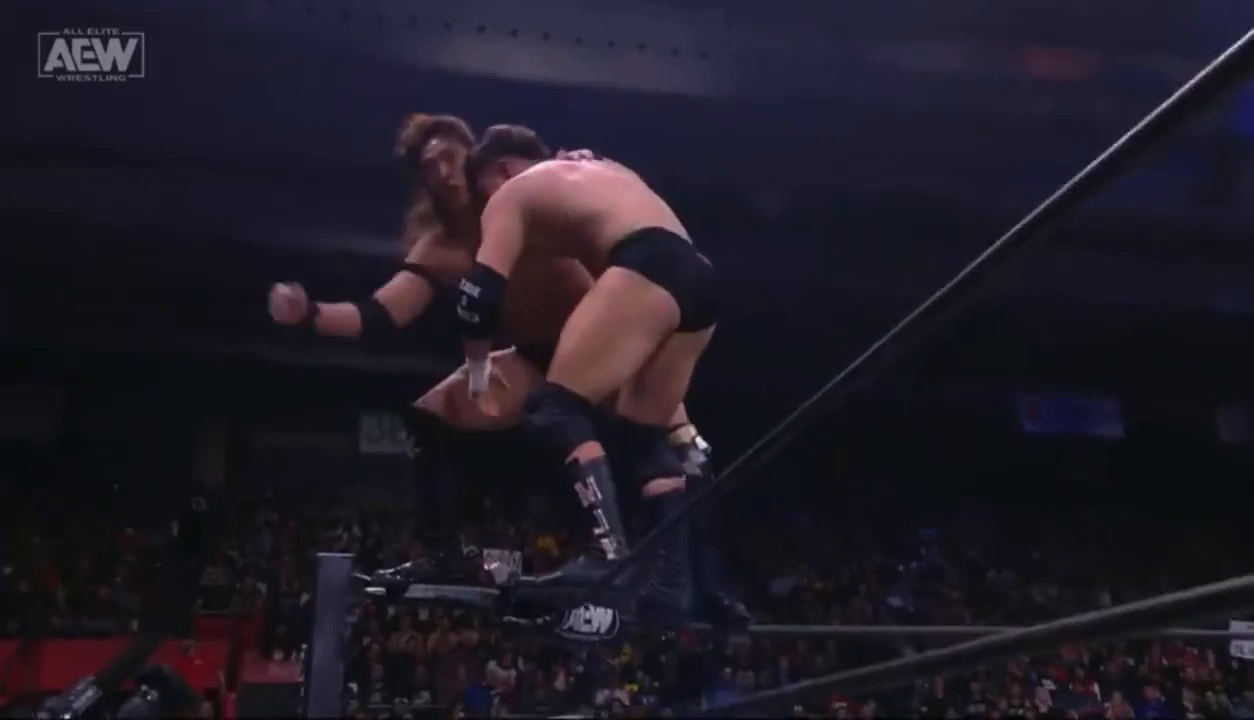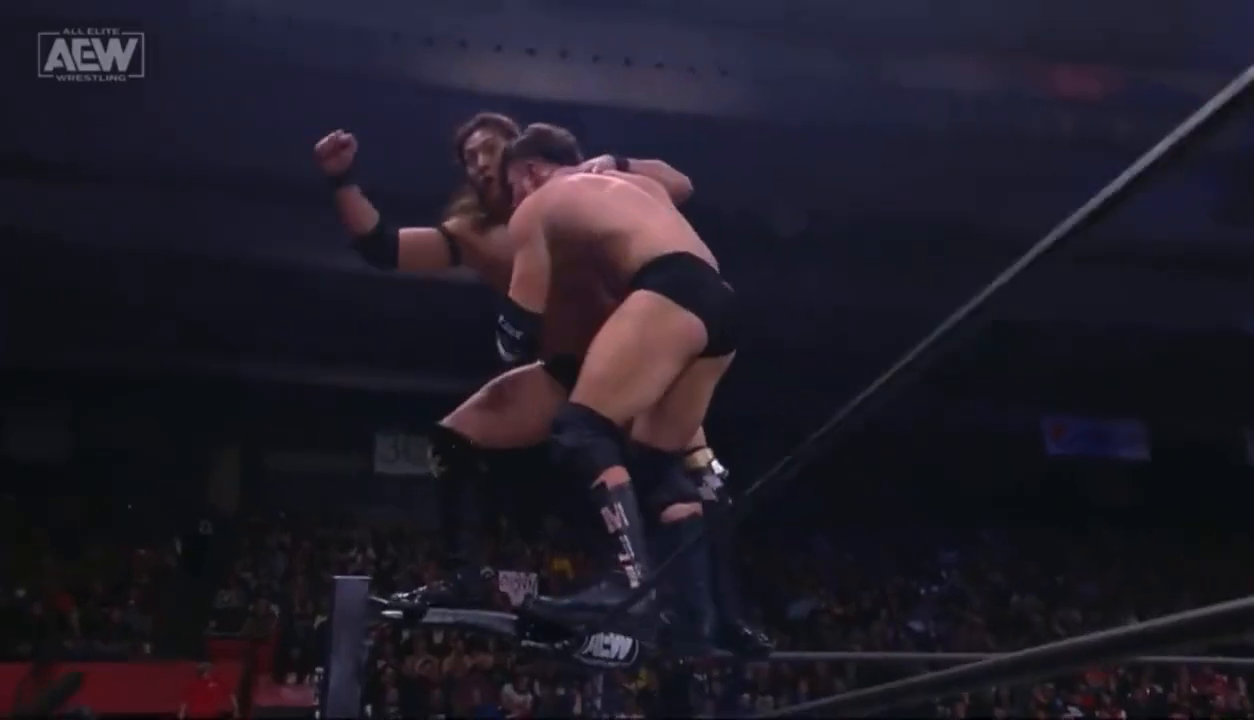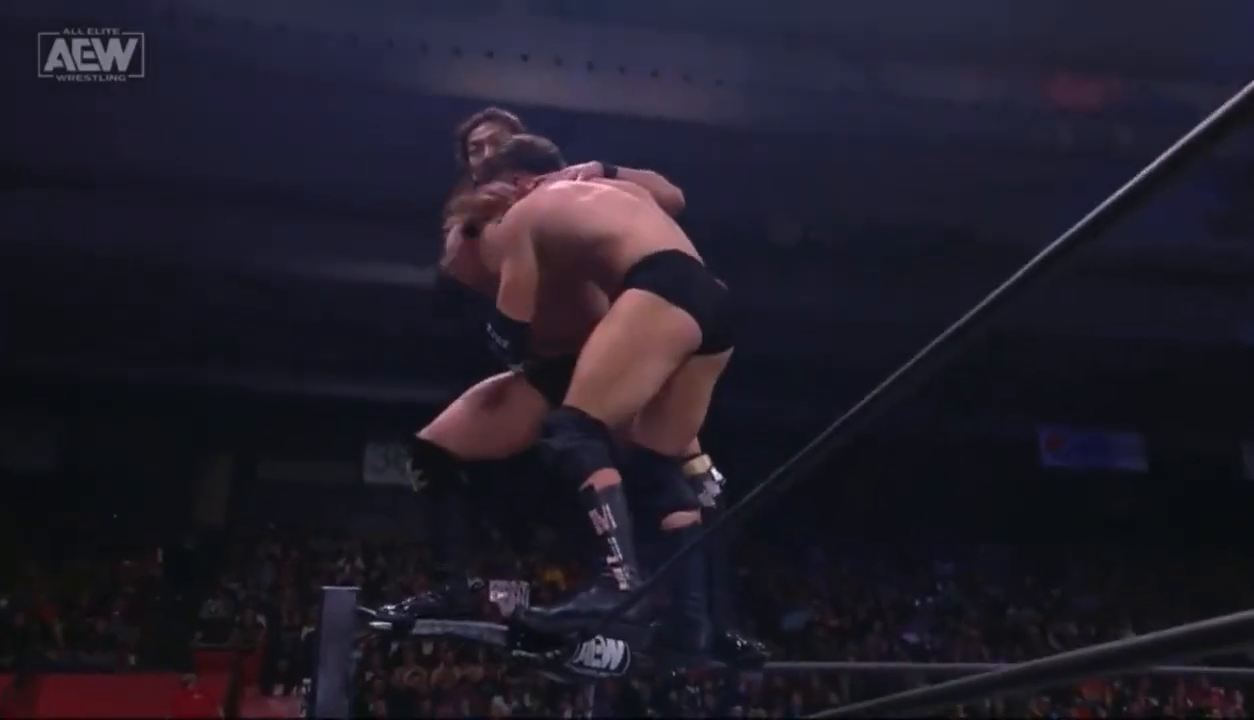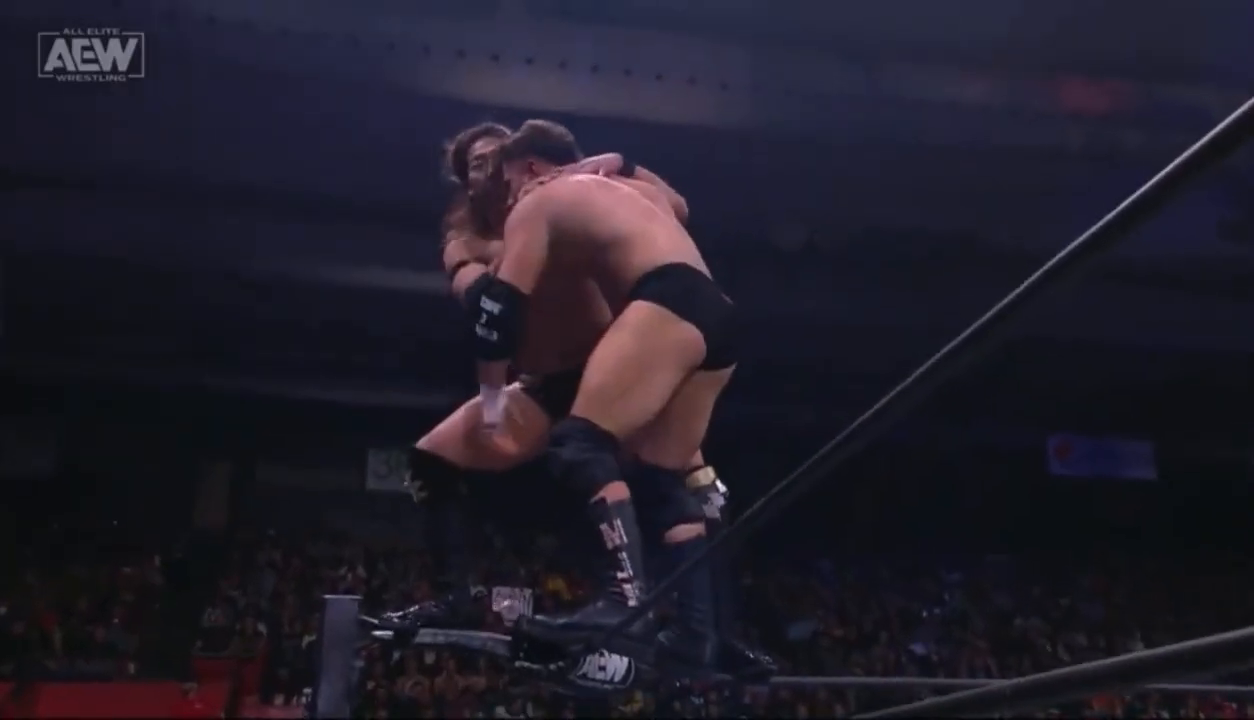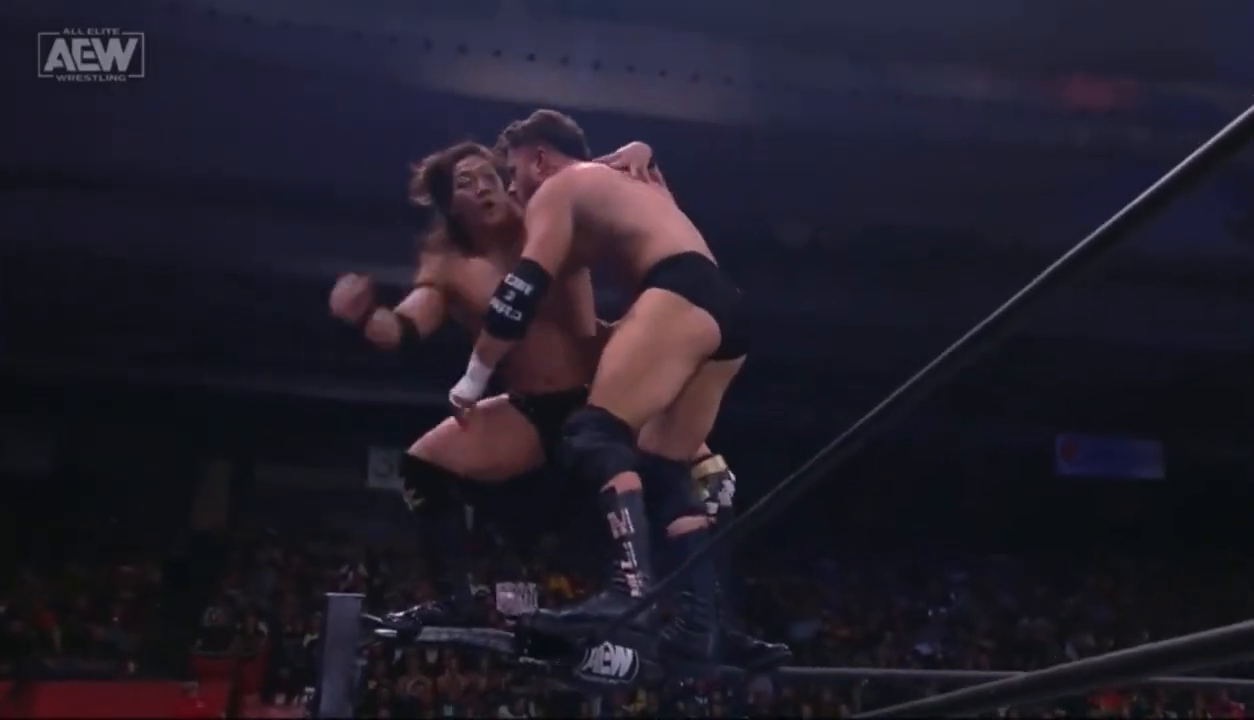
dt=0.4s
person 1, frame 1
right shoulder: (440, 248)
right elbow: (376, 317)
left wrist: (589, 163)
right wrist: (310, 312)
right hip: (538, 357)
left knee: (683, 449)
right knee: (429, 420)
left ankle: (705, 586)
right ankle: (445, 555)
person 1, frame 2
right shoulder: (474, 236)
left elbow: (680, 187)
right elbow: (382, 247)
left wrist: (615, 165)
right wrist: (342, 180)
right hip: (563, 370)
left knee: (699, 472)
right knee: (451, 442)
left ankle: (725, 613)
right ankle: (467, 576)
person 1, frame 3
right shoulder: (472, 232)
left elbow: (673, 199)
left wrist: (603, 172)
right wrist: (477, 235)
right hip: (542, 376)
left knee: (689, 479)
right knee: (431, 451)
left ankle: (718, 624)
right ankle: (453, 588)
person 1, frame 4
right shoulder: (467, 245)
left elbow: (675, 211)
left wrist: (619, 165)
right hip: (542, 391)
left knee: (690, 492)
right knee: (430, 461)
left ankle: (720, 637)
right ankle: (456, 597)
person 1, frame 5
right shoulder: (450, 272)
right elbow: (401, 333)
left wrist: (638, 155)
right wrist: (362, 313)
right hip: (529, 410)
right knee: (422, 467)
right ankle: (454, 600)
person 2, frame 1
left shoulder: (512, 195)
right shoulder: (604, 171)
left elbow: (481, 292)
left wrist: (478, 378)
left hip: (648, 268)
right hip: (698, 278)
left knee: (555, 409)
right knee: (646, 437)
left ankle: (611, 559)
right ankle: (672, 583)
person 2, frame 2
left shoulder: (536, 210)
right shoulder: (633, 184)
left elbow: (521, 326)
left wrist: (512, 348)
left hip: (672, 295)
right hip: (718, 304)
left knee: (580, 431)
right knee: (657, 463)
left ankle: (633, 584)
right ankle: (691, 608)
person 2, frame 3
left shoulder: (521, 217)
right shoulder: (618, 190)
left elbow: (510, 335)
left hip: (663, 293)
right hip: (712, 303)
left knee: (572, 434)
right knee: (659, 468)
left ankle: (620, 589)
person 2, frame 4
left shoulder: (538, 206)
right shoulder: (628, 191)
left elbow: (501, 308)
left wrist: (491, 405)
left hip: (669, 305)
right hip: (716, 316)
left knee: (579, 445)
right knee: (662, 479)
left ankle: (627, 603)
right ankle: (694, 631)
person 2, frame 5
left shoulder: (558, 190)
right shoulder: (625, 184)
left elbow: (524, 291)
left wrist: (473, 380)
left hip: (683, 295)
right hip: (725, 304)
left knee: (594, 436)
right knee: (664, 470)
left ankle: (630, 593)
right ankle: (697, 624)
